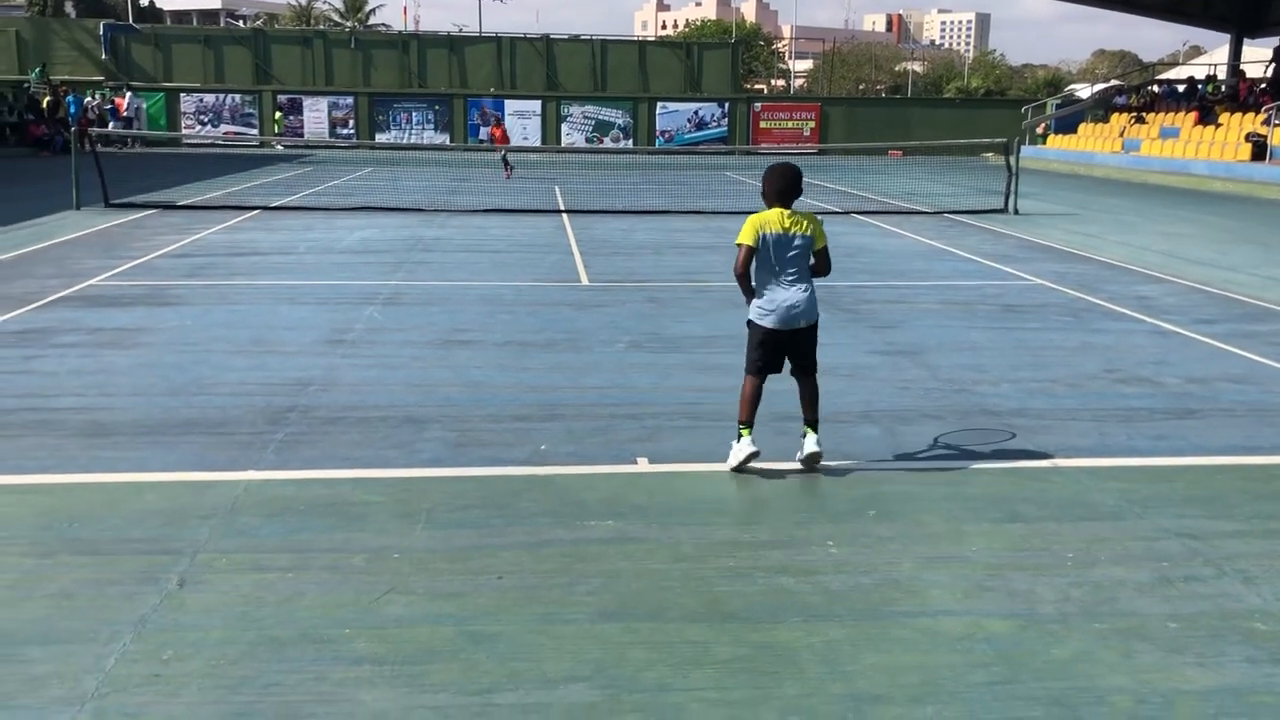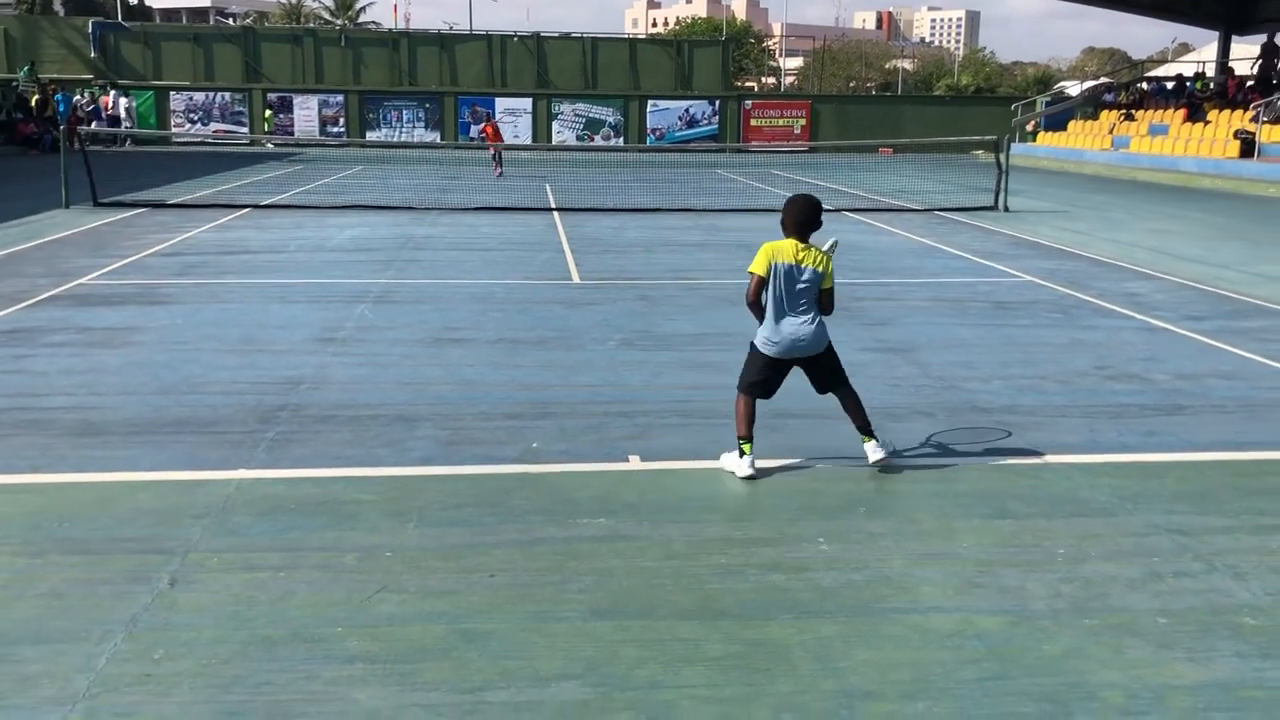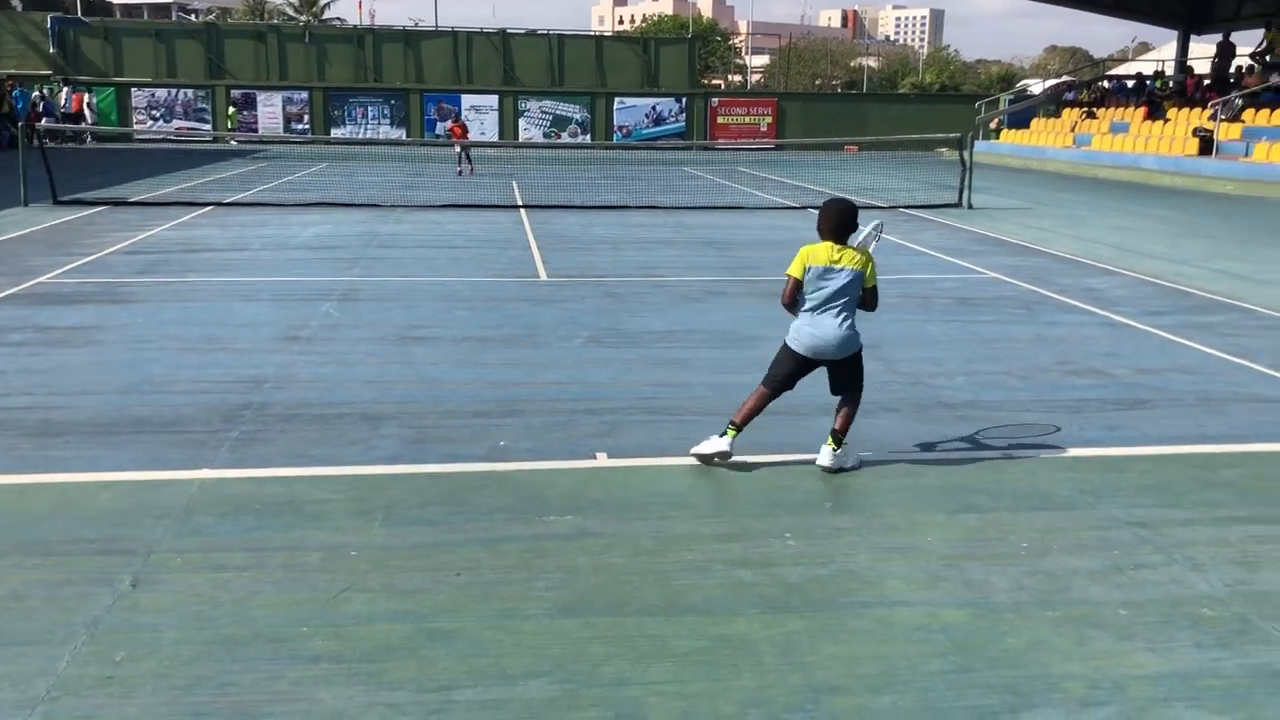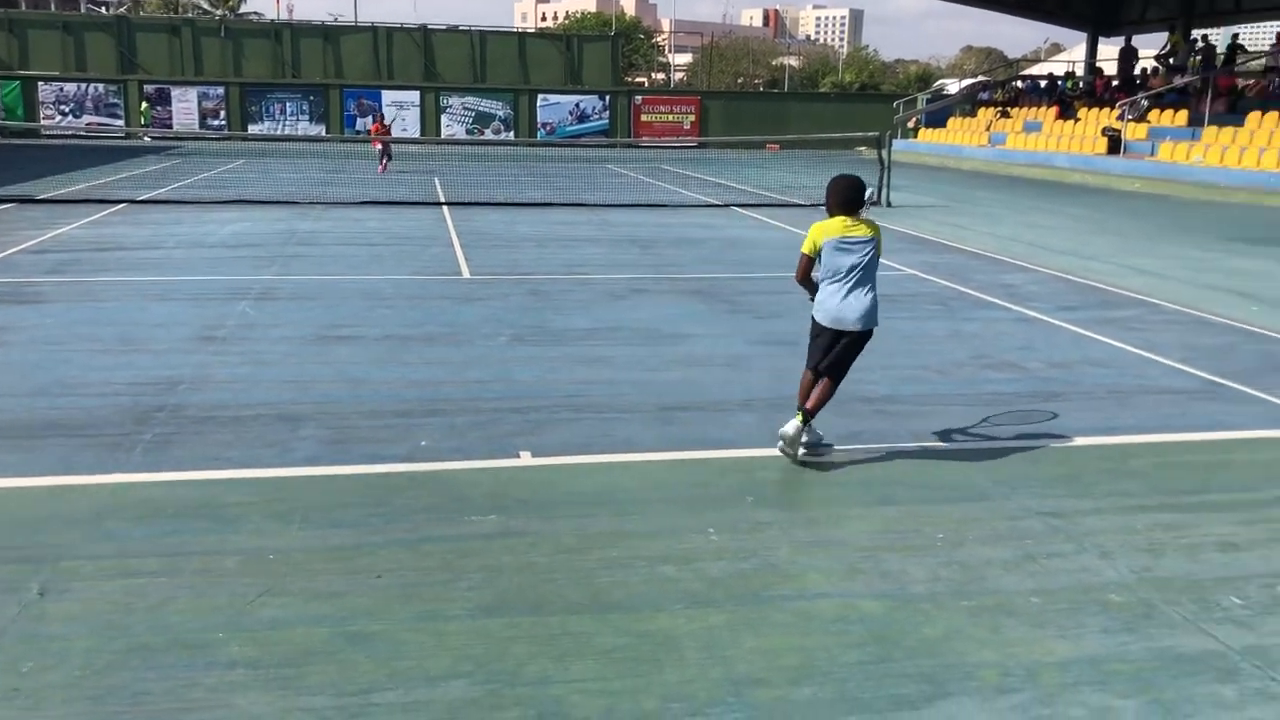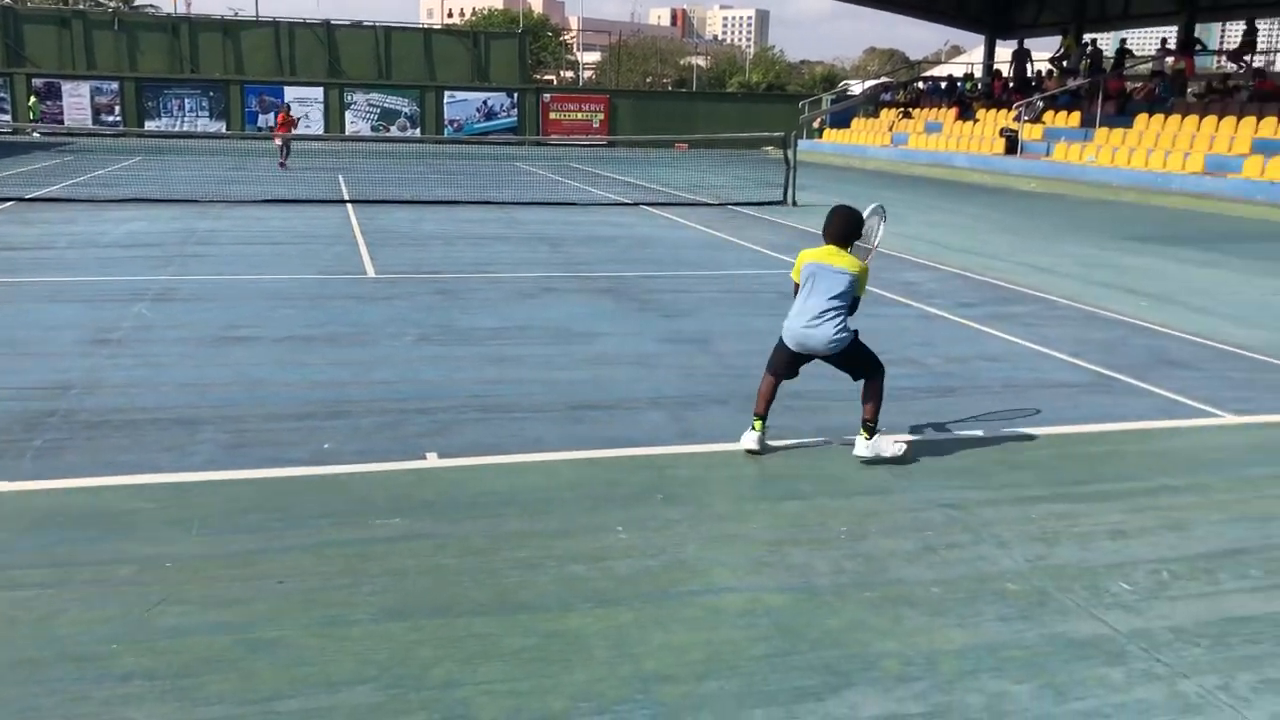
dt=0.2s
person 1, frame 1
left shoulder: (755, 223)
right shoulder: (811, 224)
left elbow: (741, 267)
right elbow: (824, 268)
left wrist: (751, 293)
left hip: (767, 314)
right hip: (803, 313)
left knee: (755, 376)
right knee: (806, 375)
left ankle: (745, 440)
right ankle: (811, 436)
person 1, frame 2
left shoulder: (770, 251)
right shoulder: (824, 259)
left elbow: (752, 297)
right elbow: (828, 307)
left wrist: (765, 318)
left hip: (774, 340)
right hip: (814, 341)
left knee: (746, 392)
right knee: (843, 388)
left ankle: (744, 455)
right ankle: (872, 443)
person 1, frame 3
left shoulder: (806, 254)
right shoulder: (863, 260)
left elbow: (786, 300)
right elbow: (870, 304)
left hip: (802, 339)
right hip: (842, 343)
left knee: (768, 389)
right knee: (851, 392)
left ankle: (725, 438)
right ankle: (833, 449)
person 1, frame 4
left shoulder: (819, 230)
right shoulder: (873, 232)
left elbow: (800, 276)
left hip: (826, 314)
right hip: (860, 317)
left knee: (814, 369)
right knee: (832, 375)
left ankle: (801, 423)
right ankle: (799, 426)
person 1, frame 5
left shoulder: (806, 257)
right shoulder: (857, 267)
right elbow: (852, 307)
left hip: (796, 334)
right hip: (834, 338)
left knee: (773, 375)
right knee: (874, 374)
left ankle: (755, 432)
right ankle: (868, 439)
